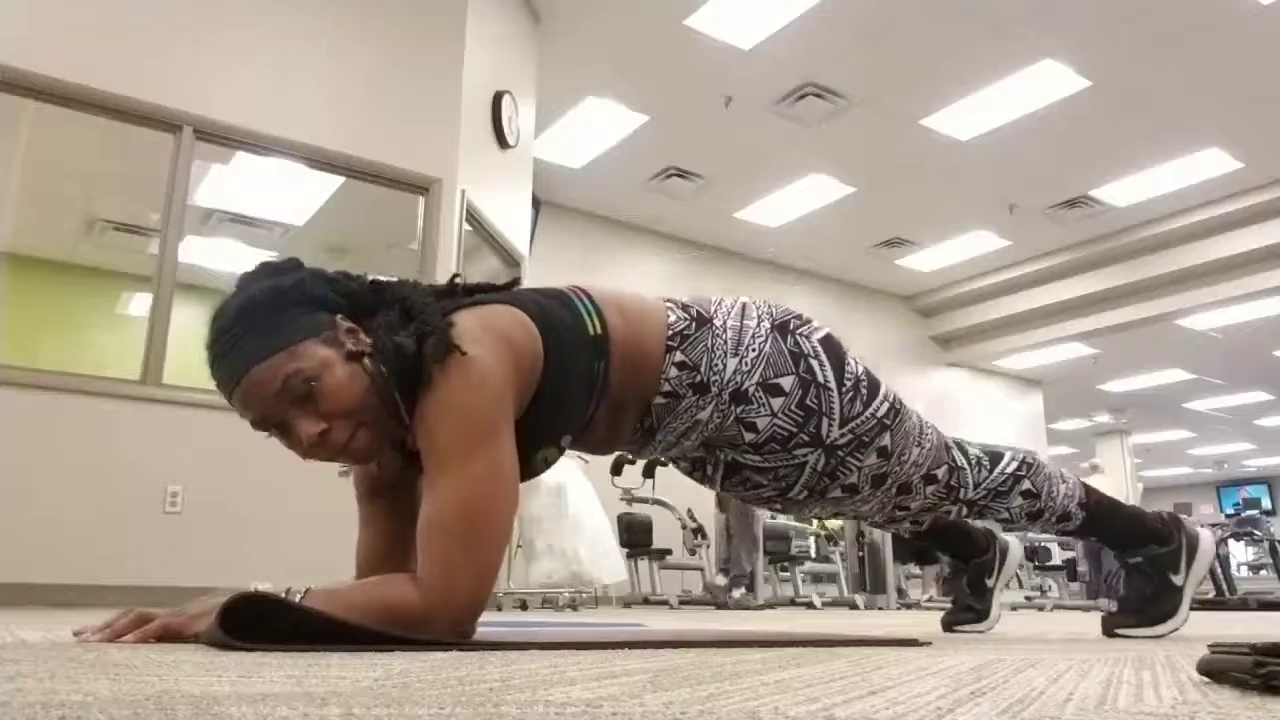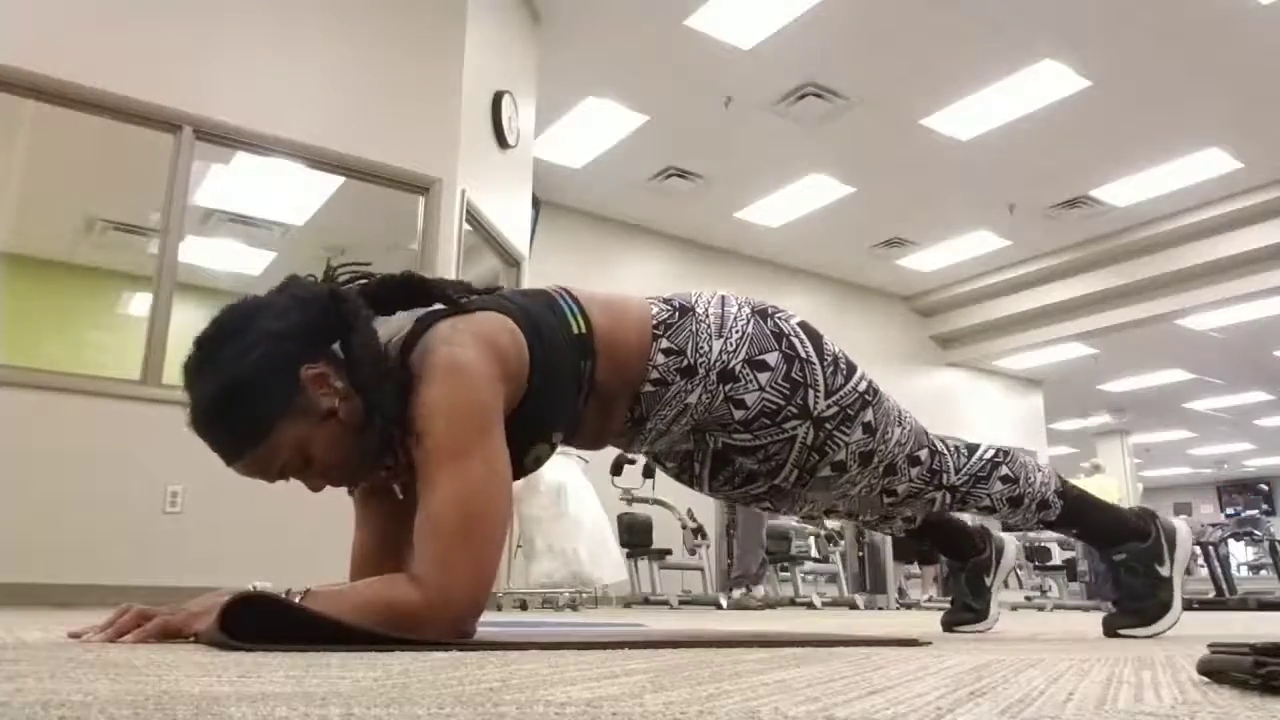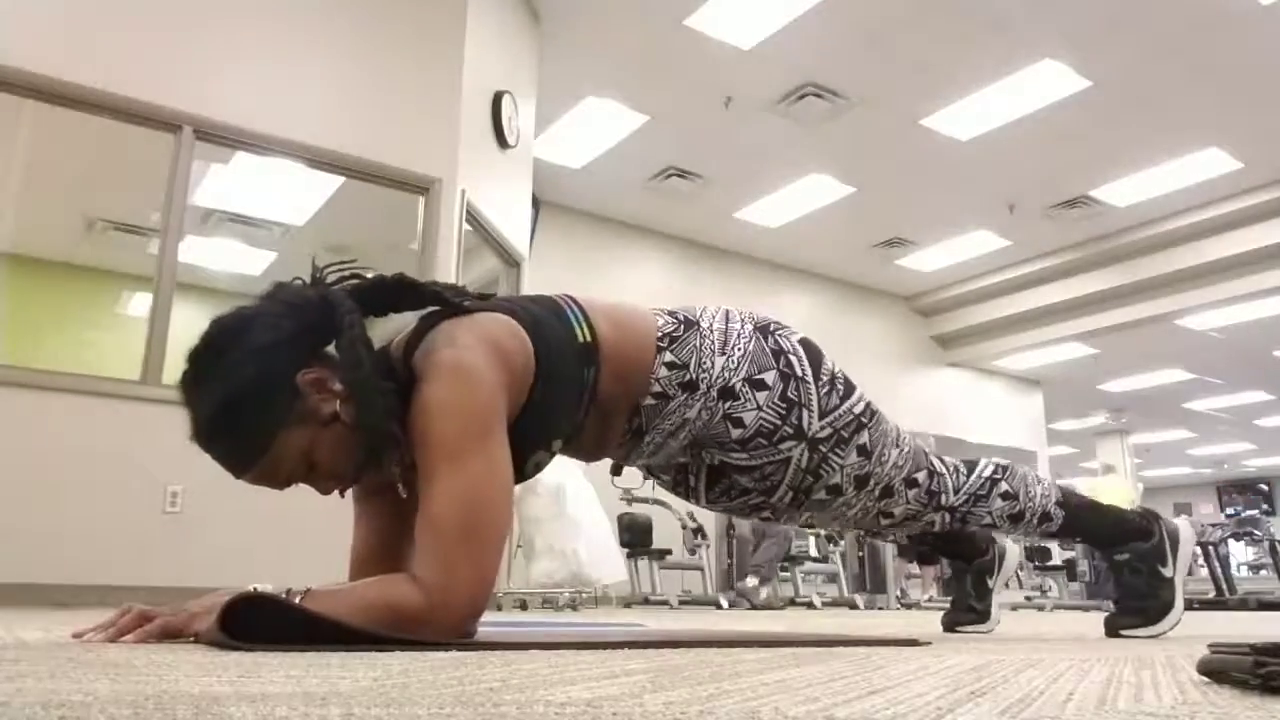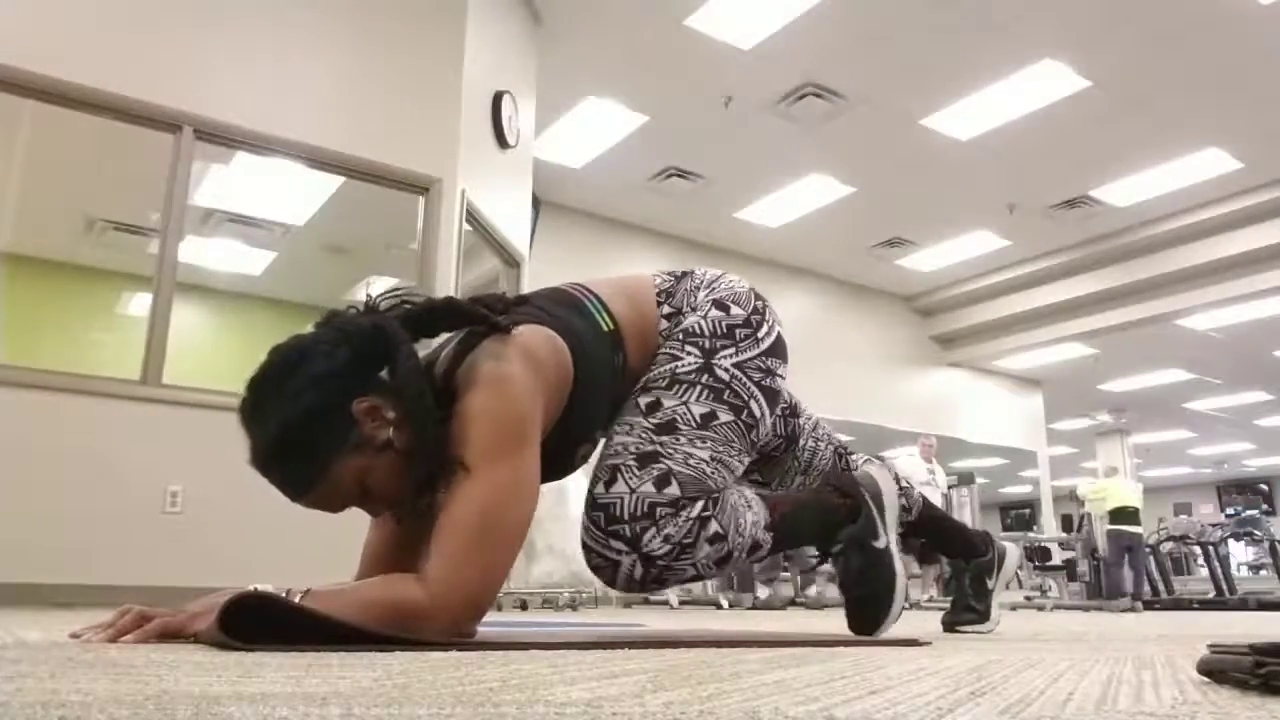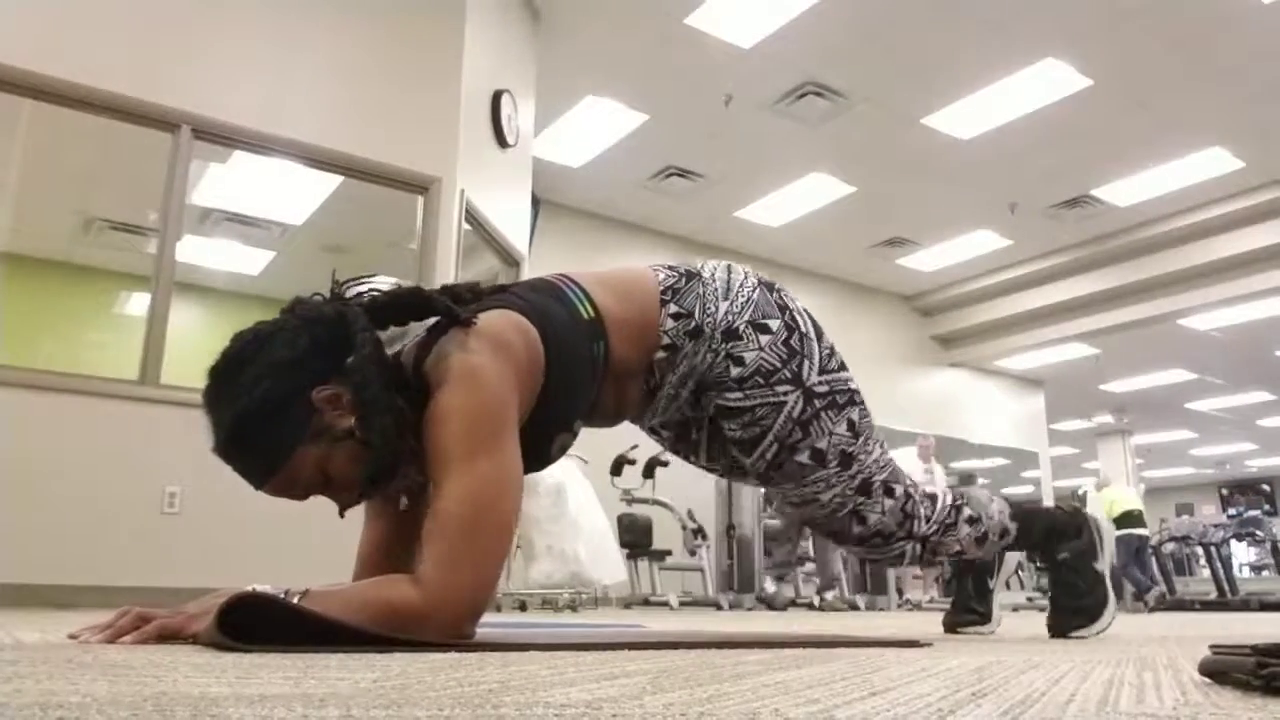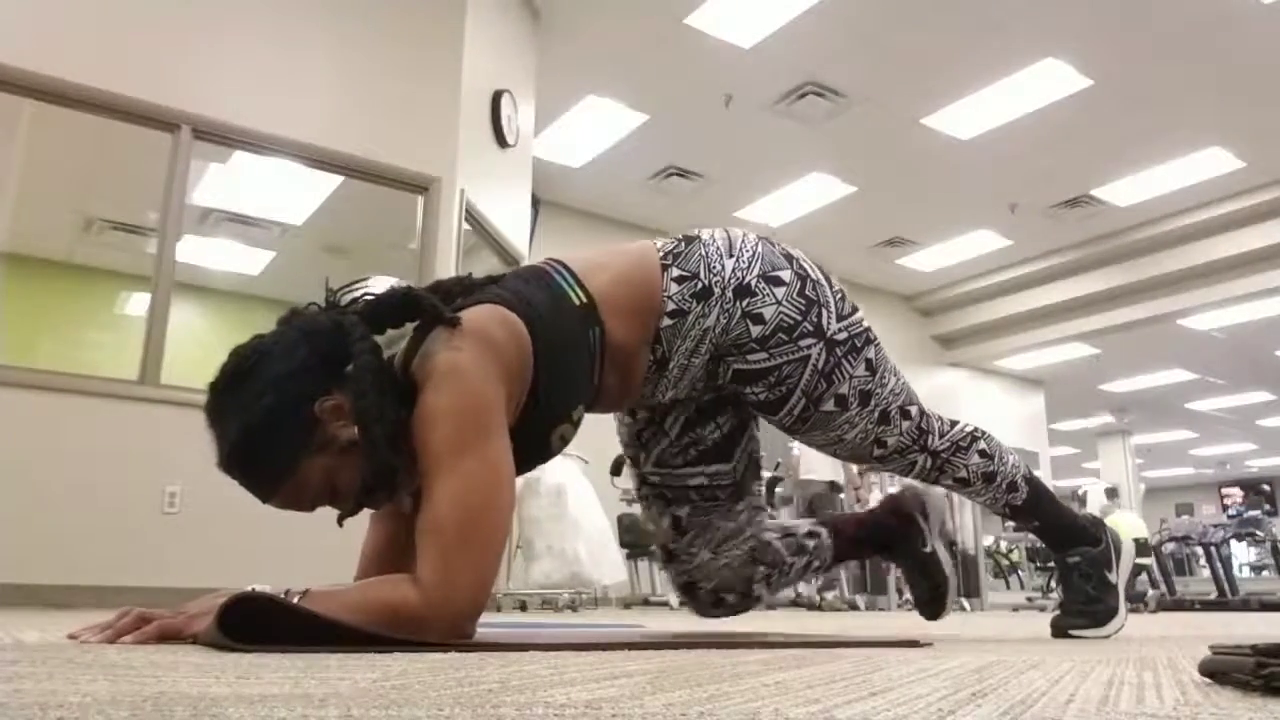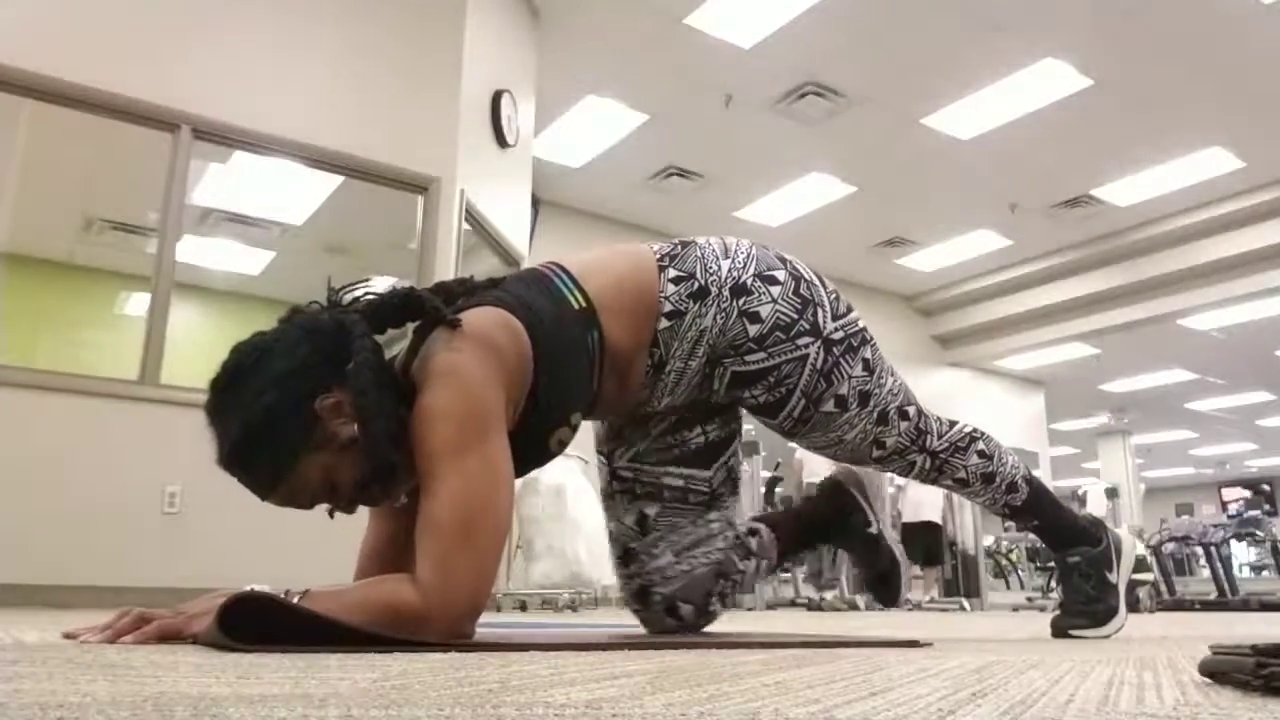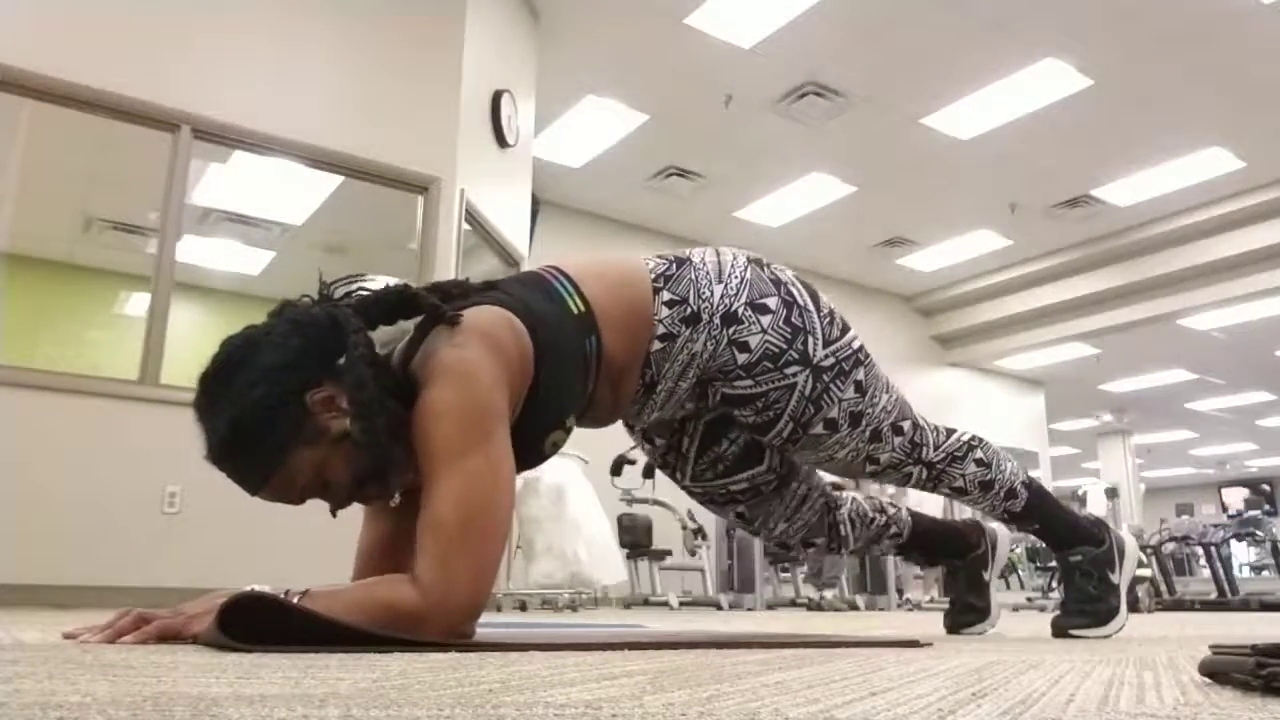
dt=0.4s
person 1, frame 1
left shoulder: (461, 363)
right shoulder: (388, 414)
left elbow: (443, 604)
right elbow: (388, 585)
left wrist: (240, 606)
left hip: (749, 373)
right hip: (693, 422)
left knee: (943, 473)
right knee: (906, 491)
left ankle: (1163, 540)
right ankle: (977, 561)
person 1, frame 2
left shoulder: (449, 372)
right shoulder: (381, 406)
left elbow: (445, 604)
right elbow: (381, 588)
left wrist: (242, 606)
right wrist: (245, 608)
left hip: (740, 365)
right hip: (683, 419)
left knee: (921, 467)
right knee: (880, 486)
left ankle: (1141, 537)
right ankle: (976, 555)
person 1, frame 3
left shoulder: (453, 375)
right shoulder: (386, 409)
left elbow: (443, 605)
right elbow: (380, 587)
left wrist: (249, 606)
right wrist: (244, 609)
left hip: (737, 380)
right hip: (676, 436)
left knee: (930, 488)
right knee: (885, 494)
left ankle: (1133, 535)
right ankle: (978, 561)
person 1, frame 4
left shoulder: (496, 388)
right shoulder: (416, 408)
left elbow: (445, 605)
right elbow: (384, 583)
left hip: (712, 323)
right hip: (666, 375)
left knee: (637, 533)
right knee: (823, 480)
left ankle: (852, 514)
right ankle: (971, 550)
person 1, frame 5
left shoulder: (467, 376)
right shoulder: (403, 406)
left elbow: (445, 605)
right elbow: (386, 584)
left wrist: (249, 605)
right wrist: (247, 608)
left hip: (738, 340)
right hip: (681, 391)
left knee: (879, 506)
right knee: (848, 508)
left ankle: (1068, 533)
right ankle: (977, 549)
person 1, frame 6
left shoulder: (453, 377)
right shoulder: (400, 400)
left elbow: (444, 604)
right elbow: (385, 587)
left hip: (750, 300)
right hip: (676, 378)
left knee: (912, 441)
right knee: (721, 579)
left ankle: (1087, 545)
right ankle: (895, 528)
person 1, frame 7
left shoulder: (452, 379)
right shoulder: (400, 402)
left elbow: (445, 605)
right elbow: (387, 585)
left hip: (747, 307)
right hip: (667, 383)
left knee: (908, 442)
right knee: (676, 595)
left ankle: (1086, 543)
right ankle: (830, 520)
person 1, frame 8
left shoulder: (455, 377)
right shoulder: (396, 404)
left elbow: (444, 605)
right elbow: (384, 584)
left hip: (738, 326)
right hip: (675, 403)
left knee: (909, 452)
right knee: (806, 523)
left ankle: (1089, 541)
right ankle: (967, 553)
